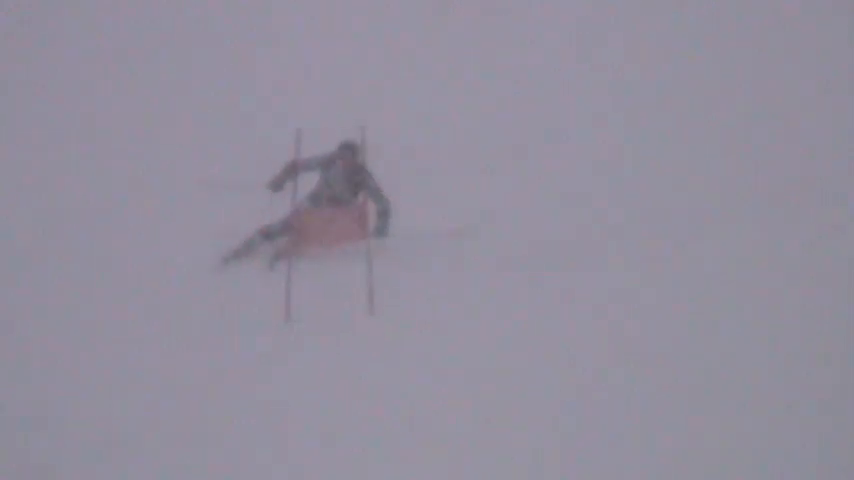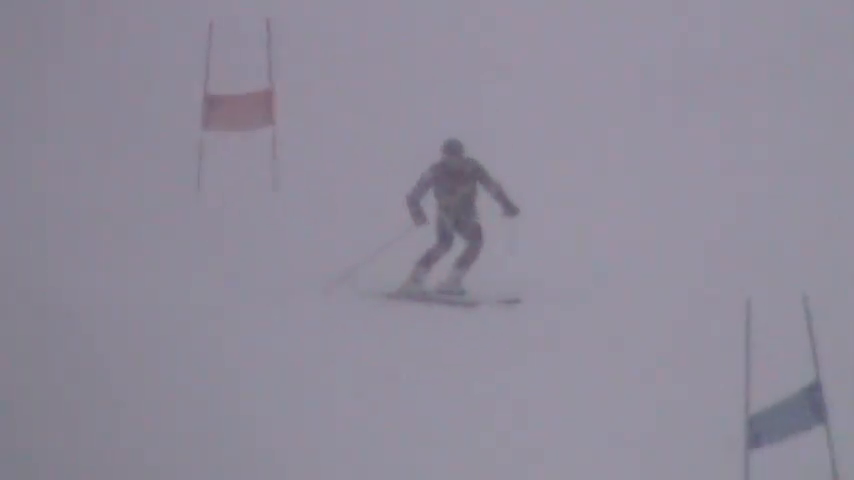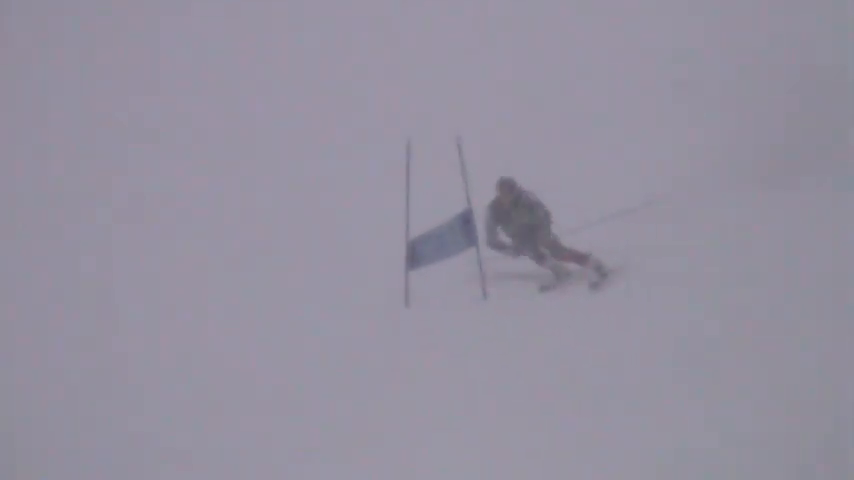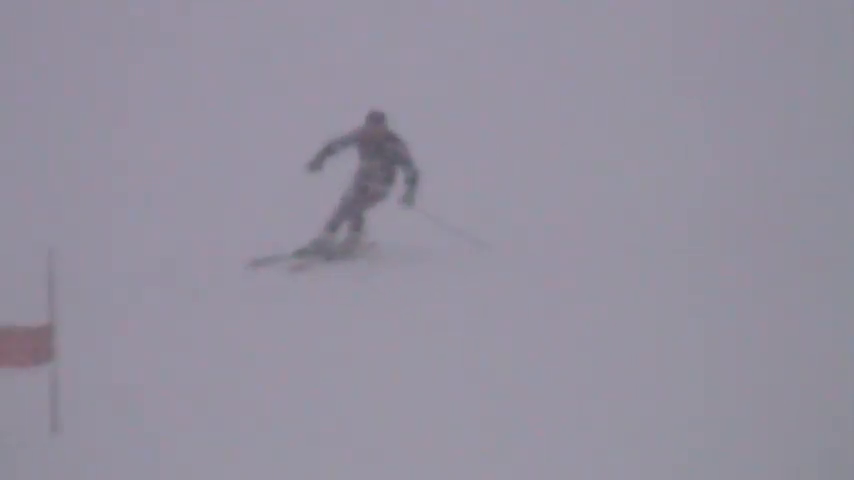
dt=1s
person 1, frame 1
left shoulder: (362, 175)
right shoulder: (328, 161)
left elbow: (382, 203)
right elbow: (297, 165)
left wrist: (382, 226)
right wrist: (281, 178)
right hip: (312, 202)
right knee: (281, 228)
person 1, frame 2
left shoulder: (471, 166)
right shoulder: (436, 171)
left elbow: (491, 185)
right elbow: (413, 197)
left wrist: (507, 204)
right wrist: (417, 212)
left hip: (467, 215)
right hip: (446, 214)
left knee: (476, 240)
right knee: (444, 245)
left ankle: (451, 284)
right ankle: (414, 281)
person 1, frame 3
left shoulder: (523, 196)
right shoulder: (494, 210)
left elbow: (544, 213)
right elbow: (491, 240)
left wrist: (546, 231)
right wrist: (509, 250)
left hip: (537, 231)
right hip: (520, 240)
left knee: (557, 251)
right knee: (532, 251)
left ankle: (596, 267)
right ankle: (560, 271)
person 1, frame 4
left shoulder: (395, 143)
right shoulder: (363, 134)
left elbow: (411, 171)
right elbow: (337, 143)
left wrist: (410, 192)
right wrist: (320, 158)
left hip: (380, 186)
right hip: (362, 179)
left knee: (354, 206)
right knee: (343, 210)
left ankle: (353, 239)
right ankle: (324, 241)
